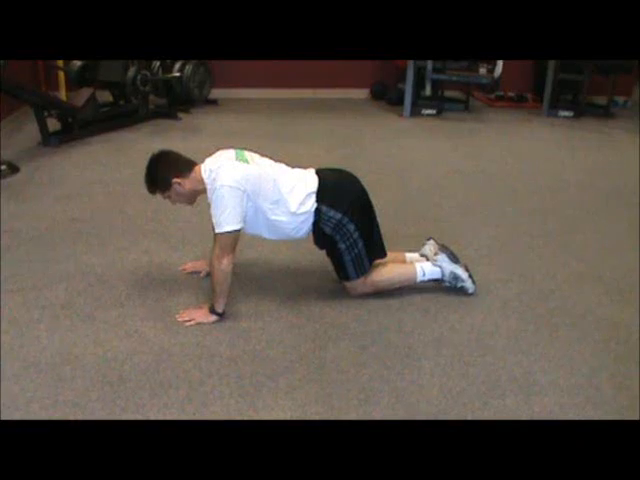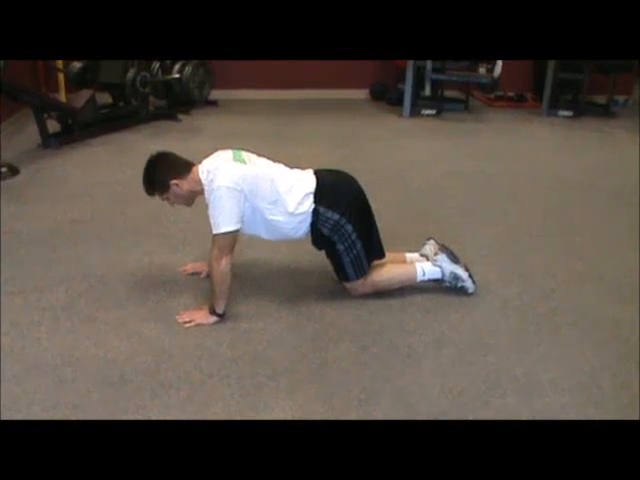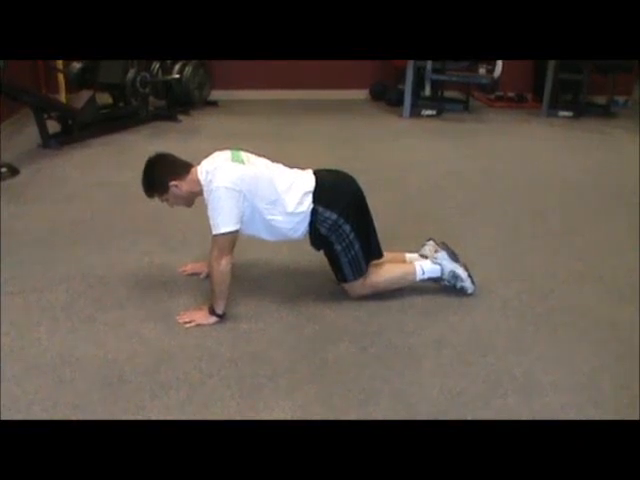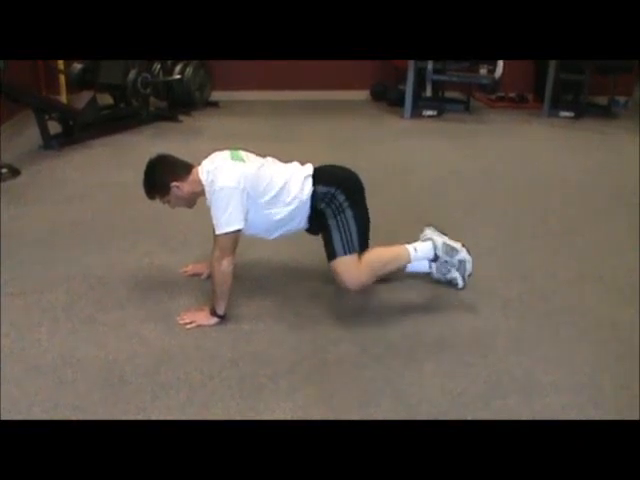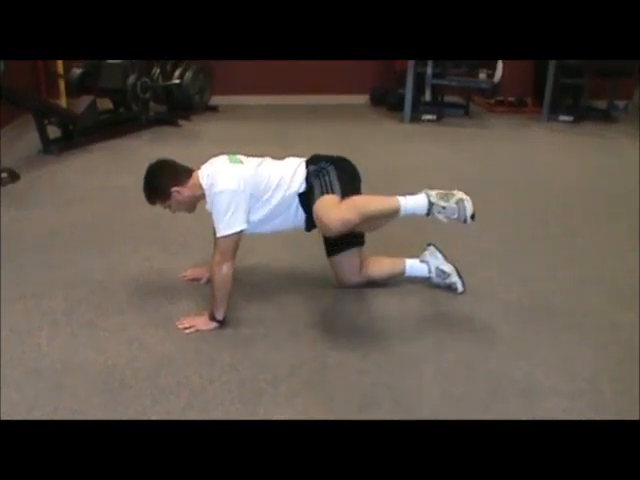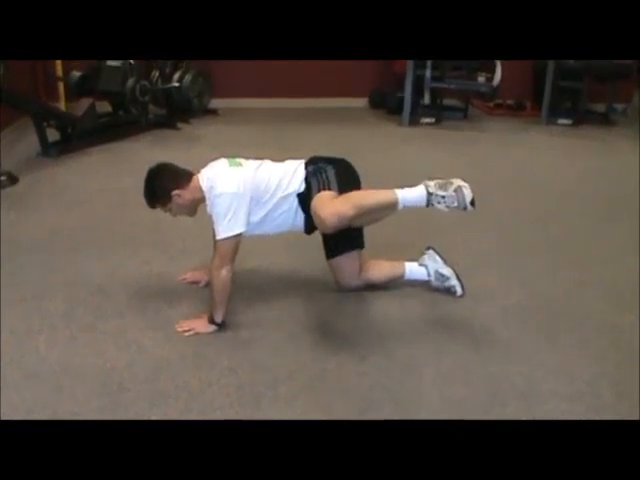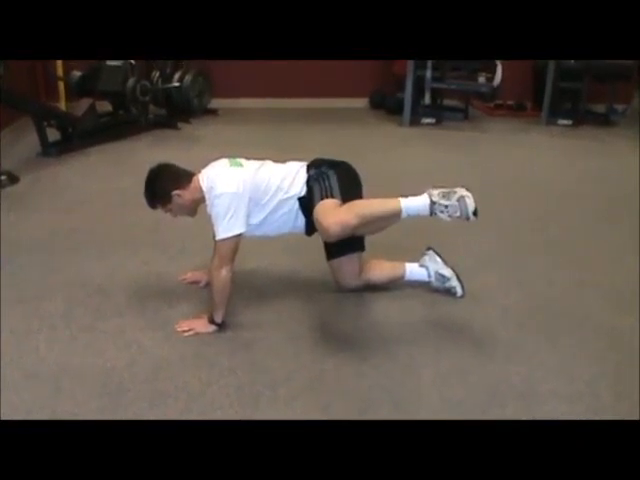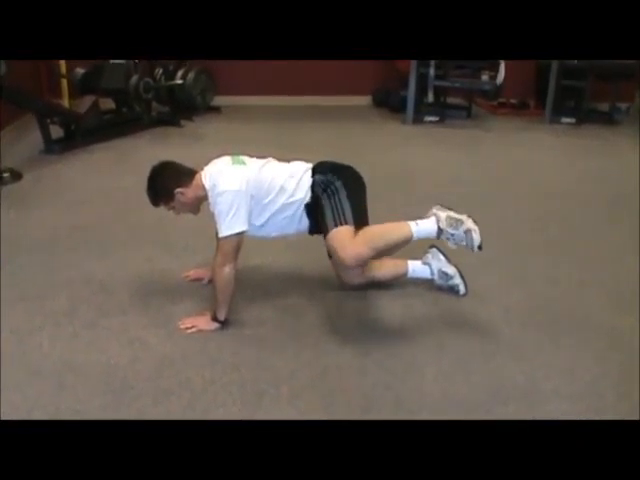
dt=0.3s
person 1, frame 1
left shoulder: (223, 185)
right shoulder: (216, 164)
left elbow: (225, 254)
left wrist: (215, 310)
right wrist: (211, 264)
left hip: (333, 207)
right hip: (328, 191)
left knee: (359, 284)
right knee: (360, 266)
left ankle: (436, 269)
right ankle: (426, 255)
person 1, frame 2
left shoulder: (220, 186)
right shoulder: (215, 166)
left elbow: (223, 255)
left wrist: (215, 311)
right wrist: (211, 264)
left hip: (331, 208)
right hip: (327, 191)
left knee: (359, 284)
right knee: (356, 266)
left ankle: (436, 269)
right ankle: (426, 255)
person 1, frame 3
left shoulder: (220, 187)
right shoulder: (214, 166)
left elbow: (224, 255)
left wrist: (215, 311)
right wrist: (211, 264)
left hip: (328, 208)
right hip: (325, 191)
left knee: (358, 286)
right knee: (359, 266)
left ankle: (436, 267)
right ankle: (426, 256)
person 1, frame 4
left shoulder: (223, 186)
right shoulder: (212, 168)
left elbow: (226, 256)
left wrist: (217, 312)
right wrist: (212, 265)
left hip: (331, 191)
right hip: (321, 191)
left knee: (352, 280)
right knee: (353, 267)
left ankle: (430, 247)
right ankle: (430, 259)
person 1, frame 5
left shoulder: (223, 188)
right shoulder: (211, 173)
left elbow: (226, 259)
right elbow: (223, 240)
left wrist: (216, 317)
right wrist: (211, 270)
left hip: (325, 174)
right hip: (316, 182)
left knee: (334, 224)
right knee: (350, 276)
left ankle: (425, 202)
right ankle: (427, 265)
person 1, frame 6
left shoulder: (223, 192)
right shoulder: (211, 177)
left elbow: (225, 263)
left wrist: (215, 320)
right wrist: (210, 273)
left hip: (325, 174)
right hip: (314, 186)
left knee: (330, 217)
right knee: (350, 279)
left ankle: (424, 194)
right ankle: (427, 268)
person 1, frame 7
left shoulder: (223, 192)
right shoulder: (212, 177)
left elbow: (225, 263)
left wrist: (215, 320)
right wrist: (210, 274)
left hip: (325, 179)
right hip: (316, 187)
left knee: (333, 227)
right knee: (350, 280)
left ankle: (427, 202)
right ankle: (427, 270)
person 1, frame 8
left shoulder: (224, 191)
right shoulder: (215, 174)
left elbow: (228, 261)
right elbow: (226, 243)
left wrist: (217, 317)
right wrist: (213, 270)
left hip: (329, 186)
right hip: (320, 190)
left knee: (350, 254)
right knee: (353, 276)
left ankle: (433, 225)
right ankle: (430, 267)
